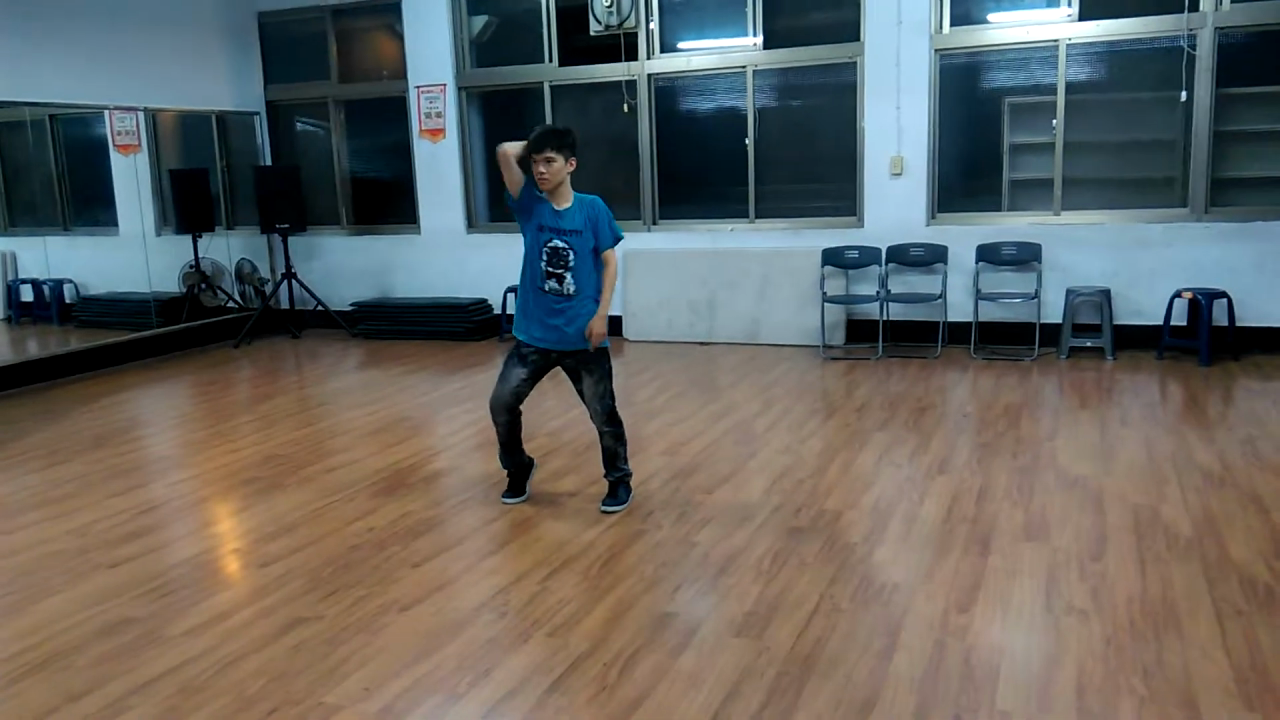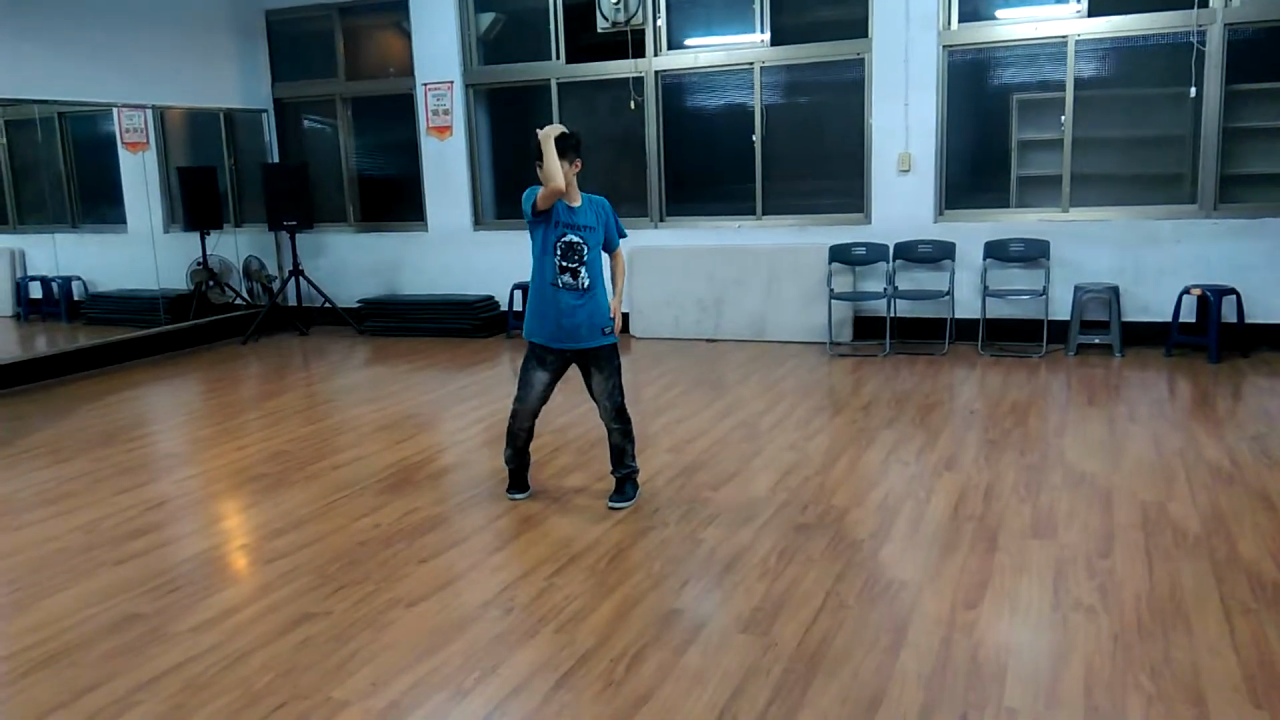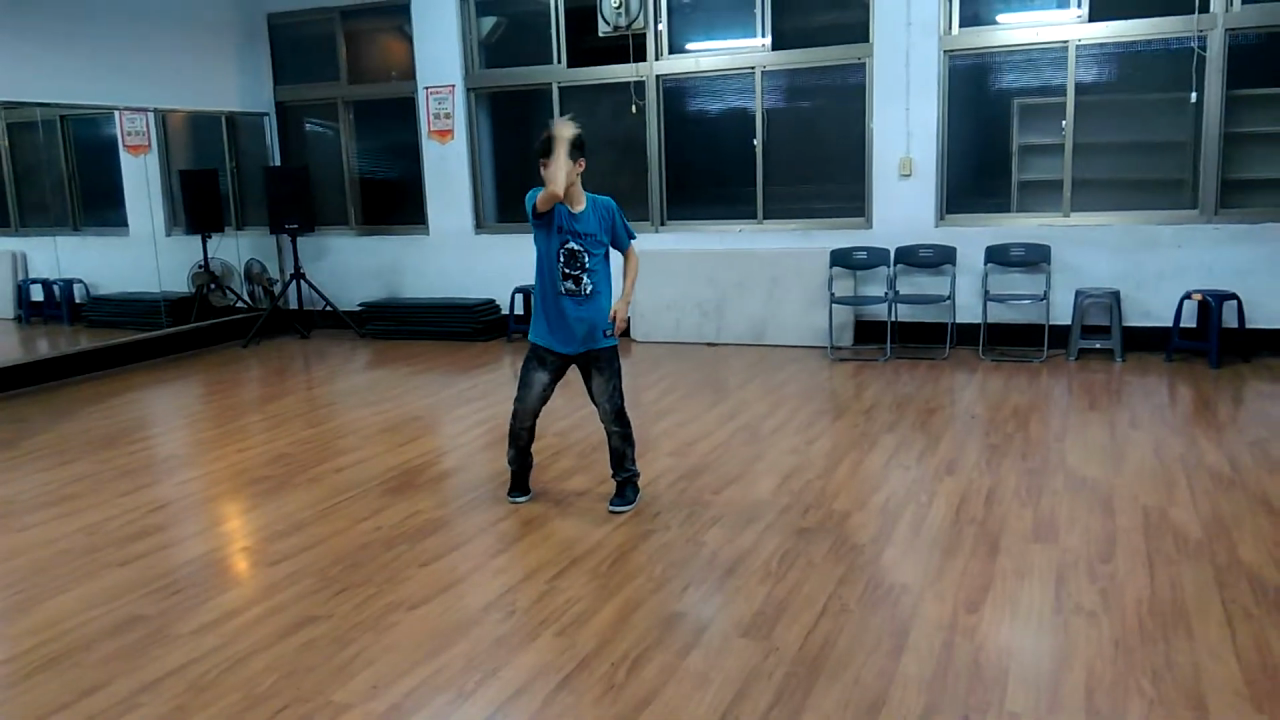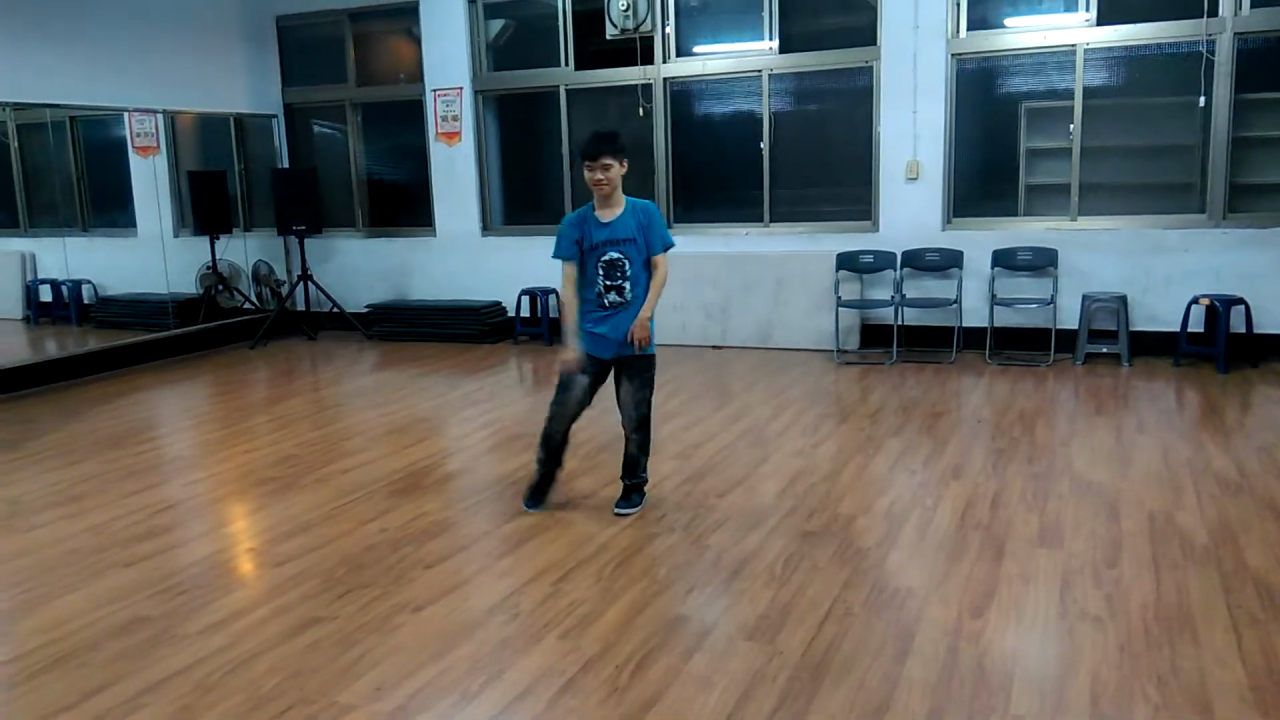
dt=0.4s
person 1, frame 1
left shoulder: (592, 208)
right shoulder: (528, 204)
left elbow: (609, 262)
right elbow: (505, 154)
left wrist: (602, 313)
right wrist: (529, 144)
left hip: (582, 334)
right hip: (534, 333)
left knee: (603, 412)
right knee: (502, 402)
left ankle: (619, 480)
right ankle: (518, 469)
person 1, frame 2
left shoulder: (600, 208)
right shoulder: (535, 202)
left elbow: (616, 256)
right elbow: (556, 188)
left wrist: (616, 300)
right wrist: (546, 139)
left hip: (595, 331)
right hip: (547, 333)
left knee: (612, 409)
right knee: (524, 408)
left ankle: (626, 476)
right ankle: (517, 470)
person 1, frame 3
left shoulder: (605, 208)
right shoulder: (537, 202)
left elbow: (630, 255)
right elbow: (555, 195)
left wrist: (624, 300)
right wrist: (560, 139)
left hip: (597, 332)
right hip: (549, 333)
left knee: (612, 412)
right knee: (524, 411)
left ankle: (627, 481)
right ankle: (519, 473)
person 1, frame 4
left shoulder: (646, 213)
right shoulder: (575, 223)
left elbow: (660, 270)
right elbow: (568, 285)
left wrist: (644, 317)
right wrist: (570, 340)
left hip: (635, 339)
right hip: (590, 338)
left knee: (635, 420)
right knee: (561, 415)
left ankle: (634, 485)
right ankle: (544, 478)
